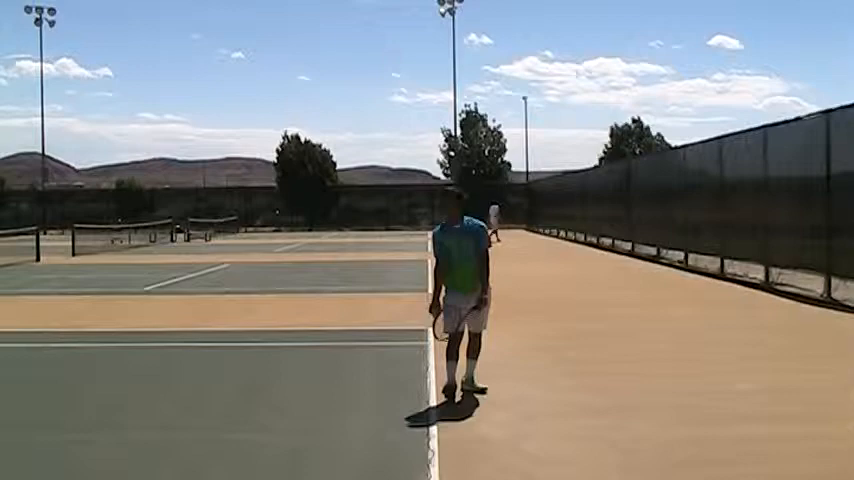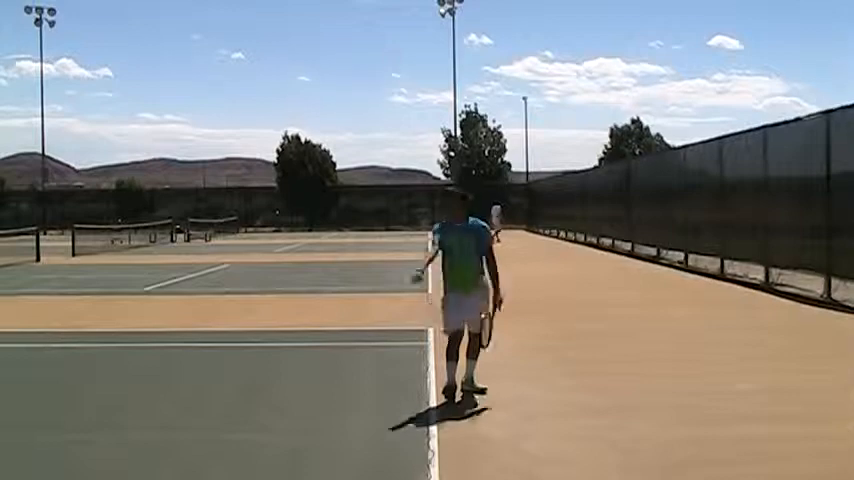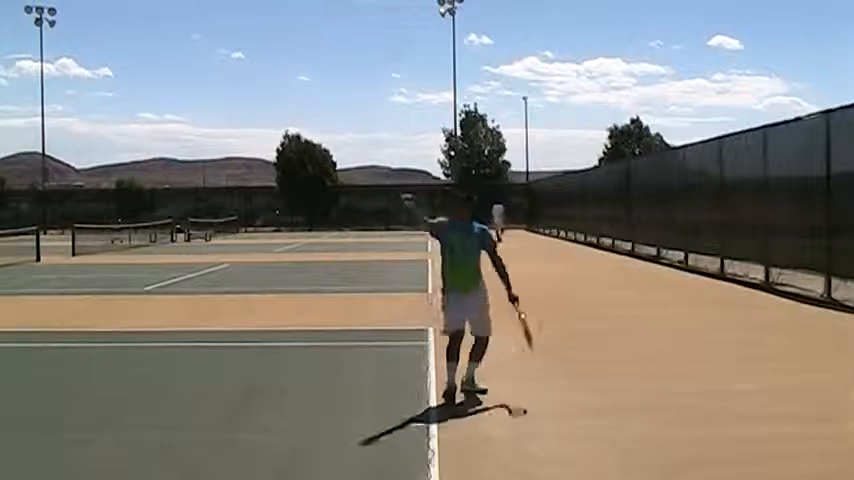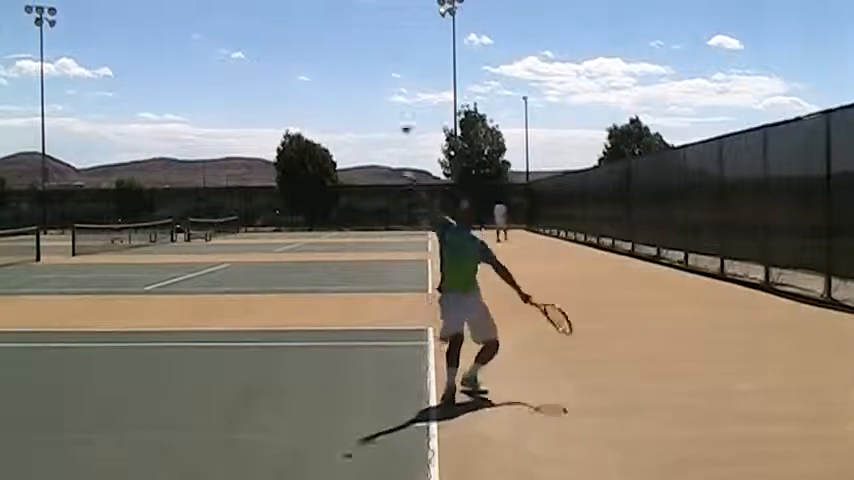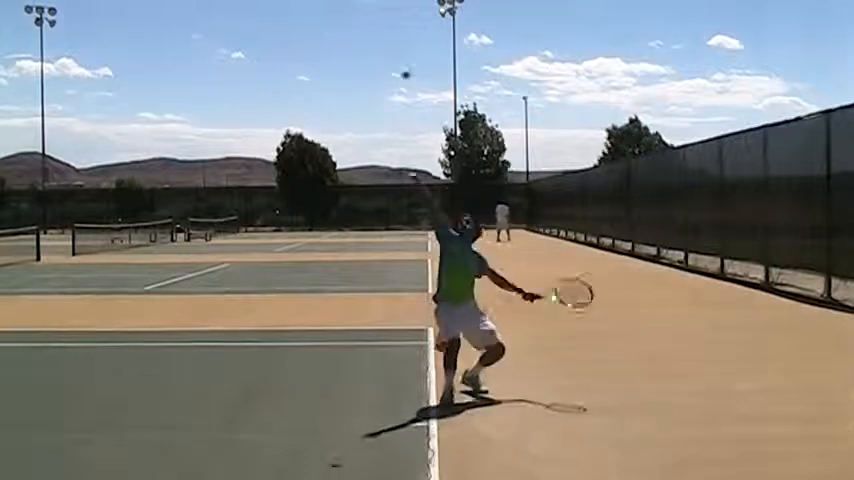
dt=0.1s
person 1, frame 1
left shoulder: (478, 228)
right shoulder: (439, 232)
left elbow: (485, 262)
right elbow: (439, 266)
left wrist: (485, 293)
right wrist: (435, 298)
left hip: (477, 291)
right hip: (454, 293)
left knee: (476, 334)
right knee: (455, 335)
left ankle: (469, 379)
right ankle: (450, 382)
person 1, frame 2
left shoulder: (480, 228)
right shoulder: (441, 229)
left elbow: (490, 260)
right elbow: (436, 250)
left wrist: (497, 290)
right wrist: (424, 267)
left hip: (477, 289)
right hip: (454, 292)
left knee: (475, 335)
right knee: (455, 335)
left ankle: (468, 379)
right ankle: (450, 382)
person 1, frame 3
left shoulder: (480, 233)
right shoulder: (444, 227)
left elbow: (497, 261)
right elbow: (430, 225)
left wrist: (509, 290)
right wrist: (422, 218)
left hip: (476, 292)
right hip: (453, 294)
left knee: (482, 337)
right knee: (456, 335)
left ankle: (468, 380)
right ankle: (452, 384)
person 1, frame 4
left shoulder: (478, 245)
right shoulder: (447, 229)
left elbow: (499, 267)
right elbow: (438, 218)
left wrist: (520, 292)
left hip: (472, 296)
right hip: (452, 297)
left knee: (492, 342)
right knee: (456, 339)
left ankle: (470, 377)
right ankle: (450, 386)
person 1, frame 5
left shoulder: (476, 258)
right shoulder: (449, 241)
left elbow: (497, 278)
right elbow: (438, 216)
left wrist: (522, 292)
right wrist: (423, 190)
left hip: (469, 309)
right hip: (447, 308)
left knee: (498, 348)
right knee: (452, 345)
left ankle: (472, 375)
right ankle: (448, 388)
